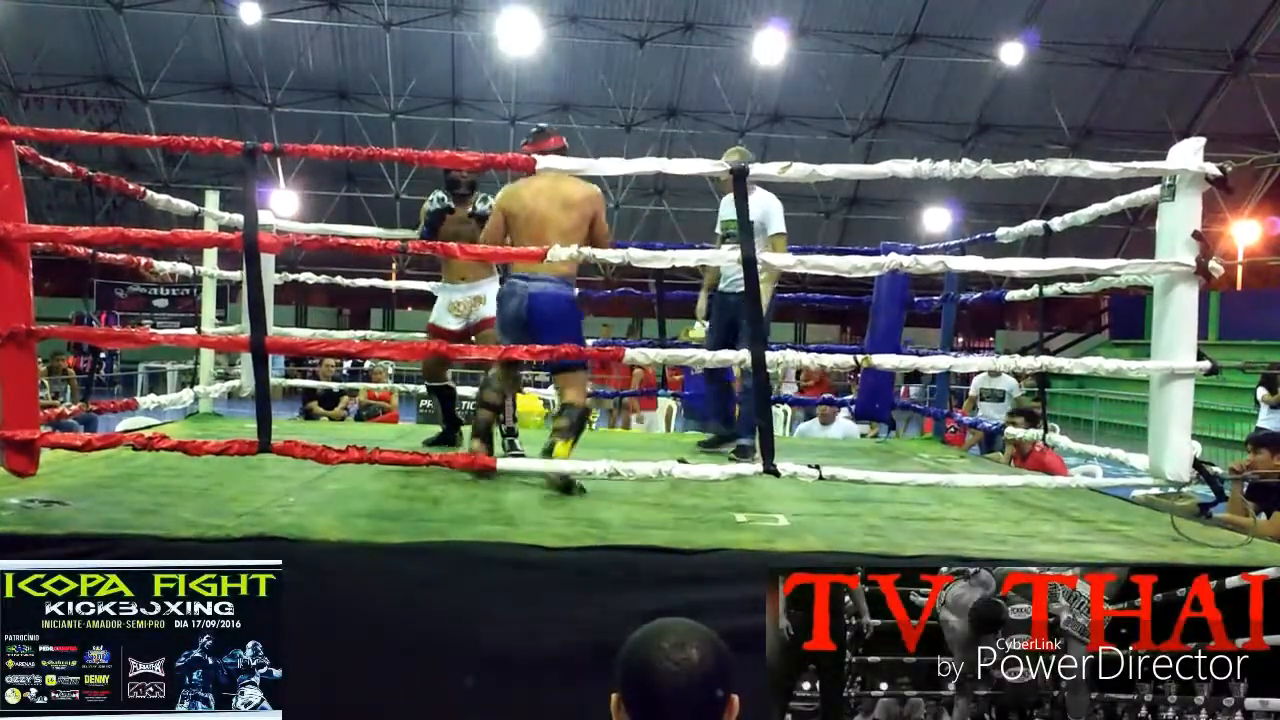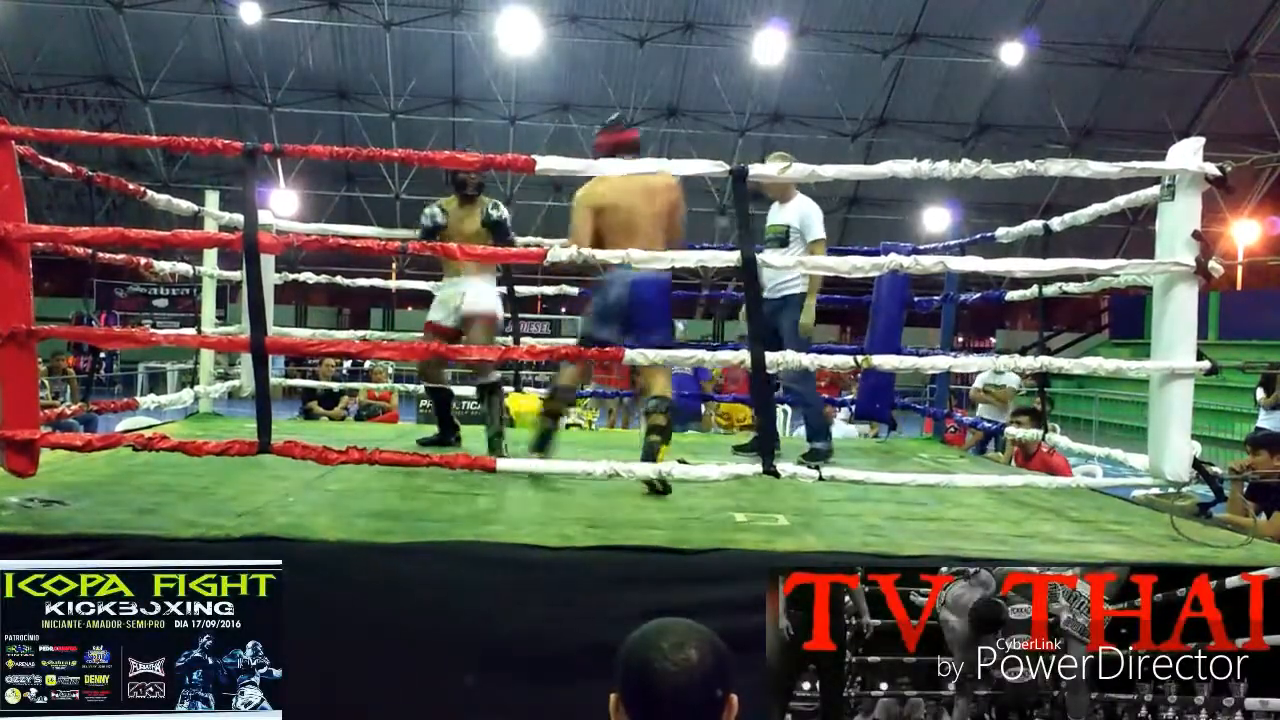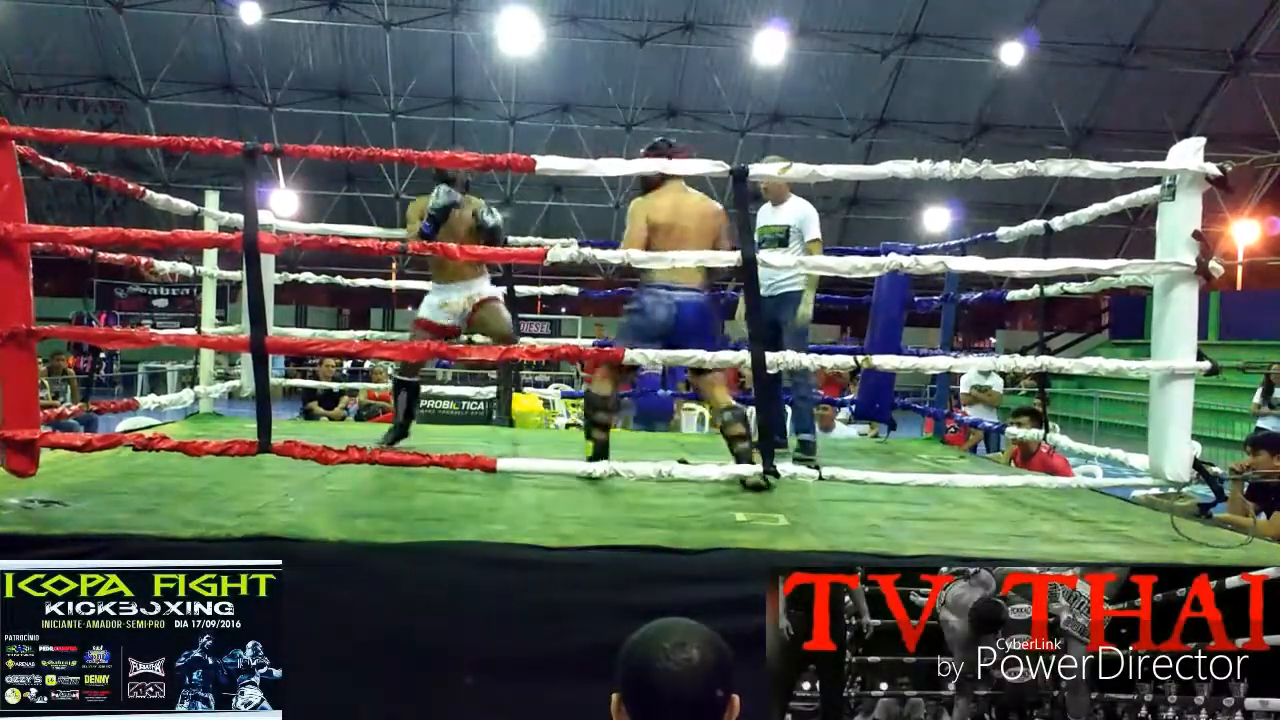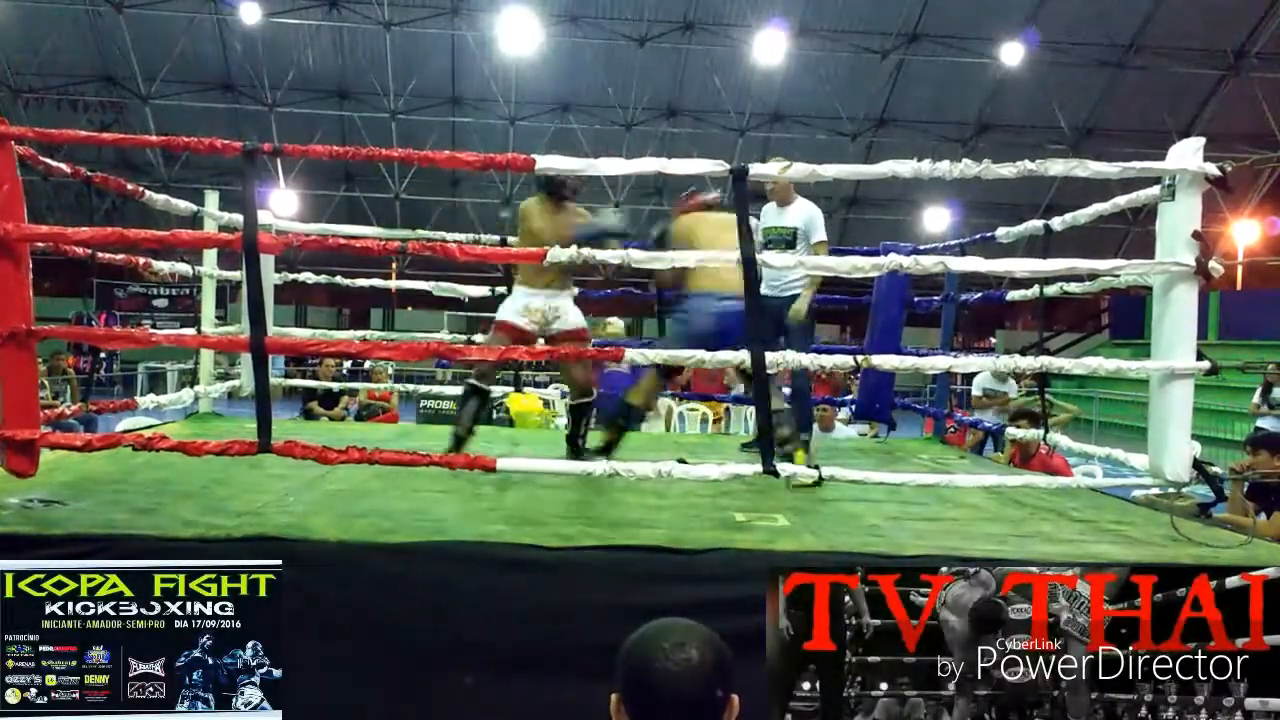
dt=0.7s
person 1, frame 1
left shoulder: (510, 196)
right shoulder: (589, 194)
left elbow: (486, 248)
right elbow: (600, 246)
left hip: (516, 292)
right hip: (558, 297)
left knee: (506, 368)
right knee: (573, 389)
left ankle: (479, 444)
right ankle: (556, 463)
person 1, frame 2
left shoulder: (590, 191)
right shoulder: (669, 183)
left elbow: (579, 250)
right elbow: (675, 238)
left hip: (614, 283)
right hip: (654, 283)
left knee: (578, 363)
right knee: (657, 376)
left ankle: (541, 445)
right ankle: (652, 464)
person 1, frame 3
left shoulder: (644, 206)
right shoulder: (714, 209)
left wrist: (654, 247)
left hip: (653, 301)
right hip: (696, 305)
left knee: (606, 374)
right knee: (715, 389)
left ankle: (598, 454)
right ankle: (747, 465)
person 1, frame 4
left shoulder: (685, 224)
left elbow: (669, 277)
left hip: (703, 310)
right hip: (741, 313)
left knee: (656, 376)
right knee: (766, 388)
left ankle: (606, 447)
right ankle: (796, 460)
person 2, frame 1
left shoulder: (767, 203)
right shoulder: (725, 202)
left elbow: (780, 253)
left wrist: (765, 293)
right wrist: (704, 293)
right hip: (725, 295)
left knee: (750, 371)
right knee: (713, 364)
left ankle: (745, 439)
right ankle: (723, 431)
person 2, frame 2
left shoulder: (807, 209)
right shoulder: (773, 210)
left elbow: (818, 259)
left wrist: (810, 305)
left hip: (794, 299)
right hip: (770, 300)
left knee: (796, 372)
left ankle: (820, 442)
person 2, frame 3
left shoulder: (802, 209)
right shoulder: (763, 212)
left elbow: (816, 257)
left wrist: (808, 299)
right wrist: (744, 299)
left hip: (793, 296)
right hip: (764, 298)
left knee: (795, 365)
left ankle: (806, 437)
right ankle: (775, 434)
person 2, frame 4
left shoulder: (809, 211)
right shoulder: (766, 212)
left elbow: (821, 259)
left wrist: (806, 297)
left hip: (796, 298)
right hip: (767, 298)
left knee: (799, 369)
left ankle: (802, 435)
person 3, frame 1
left shoulder: (486, 205)
right shoulder: (432, 206)
left wrist: (489, 221)
right wrist: (432, 221)
left hip: (485, 292)
right hip: (449, 296)
right knee: (432, 367)
left ankle: (510, 439)
right ankle: (451, 428)
person 3, frame 2
left shoulder: (490, 208)
right shoulder: (440, 208)
left wrist: (502, 229)
right wrist: (427, 231)
left hip: (480, 290)
right hip: (448, 291)
left knee: (480, 361)
right knee: (428, 367)
left ankle: (496, 438)
right ankle: (448, 431)
person 3, frame 3
left shoulder: (477, 207)
right shoulder: (419, 208)
left elbow: (497, 247)
left wrist: (494, 229)
right wrist: (434, 217)
left hip: (477, 290)
right hip: (442, 294)
left knee: (505, 334)
right knee: (410, 362)
right ankle: (399, 427)
person 3, frame 4
left shoulder: (577, 215)
right shoulder: (529, 208)
right elbow: (547, 243)
left hip: (562, 303)
right hip: (525, 300)
left knee: (582, 381)
right knee: (484, 368)
left ankle: (576, 446)
right ankle: (460, 437)
